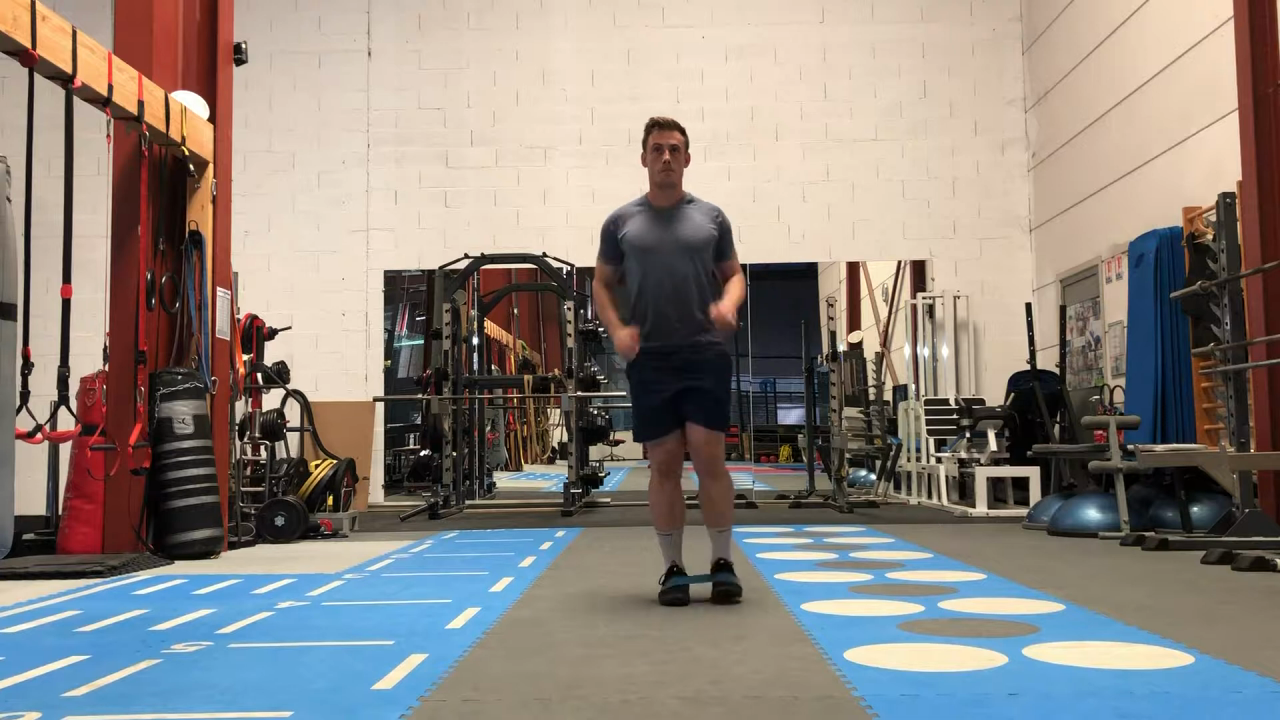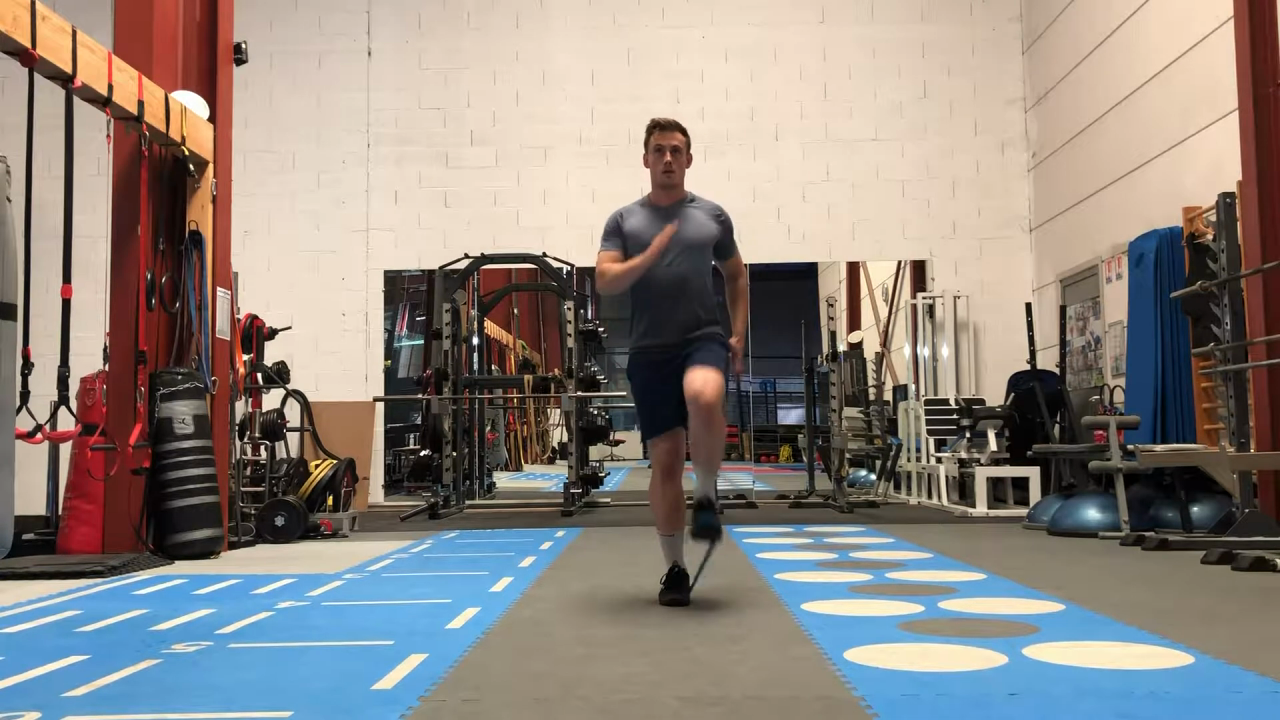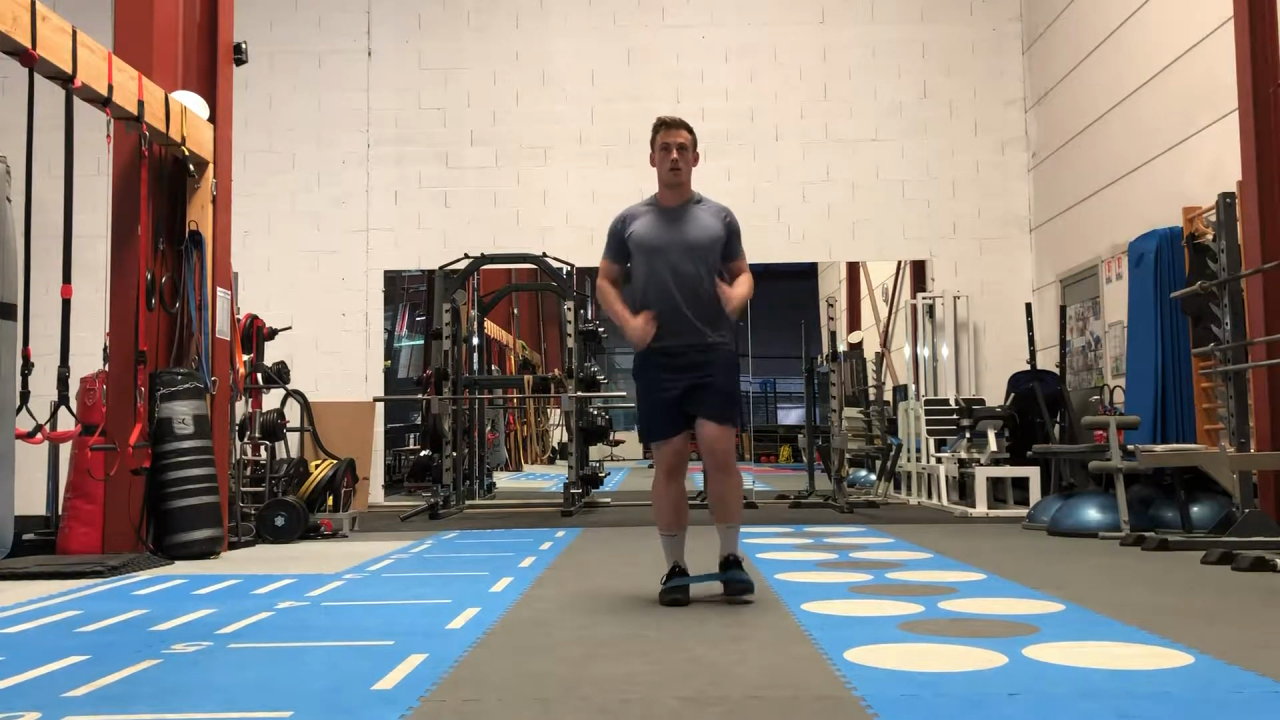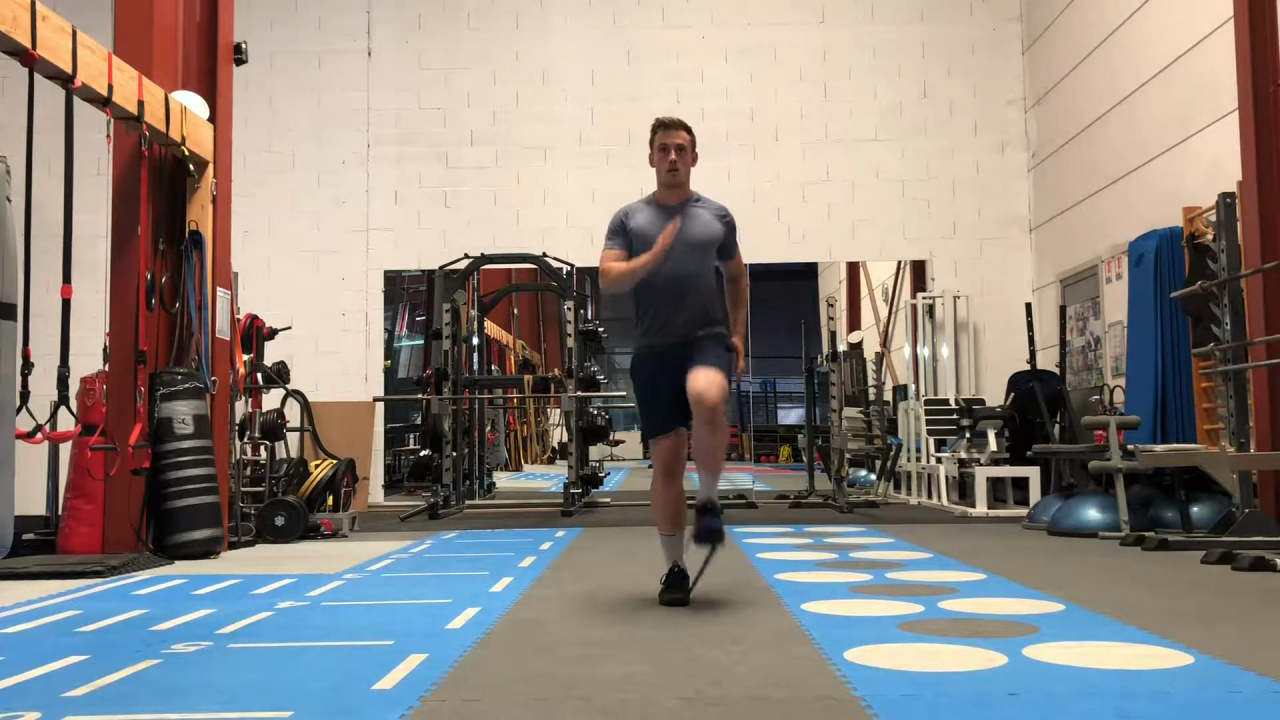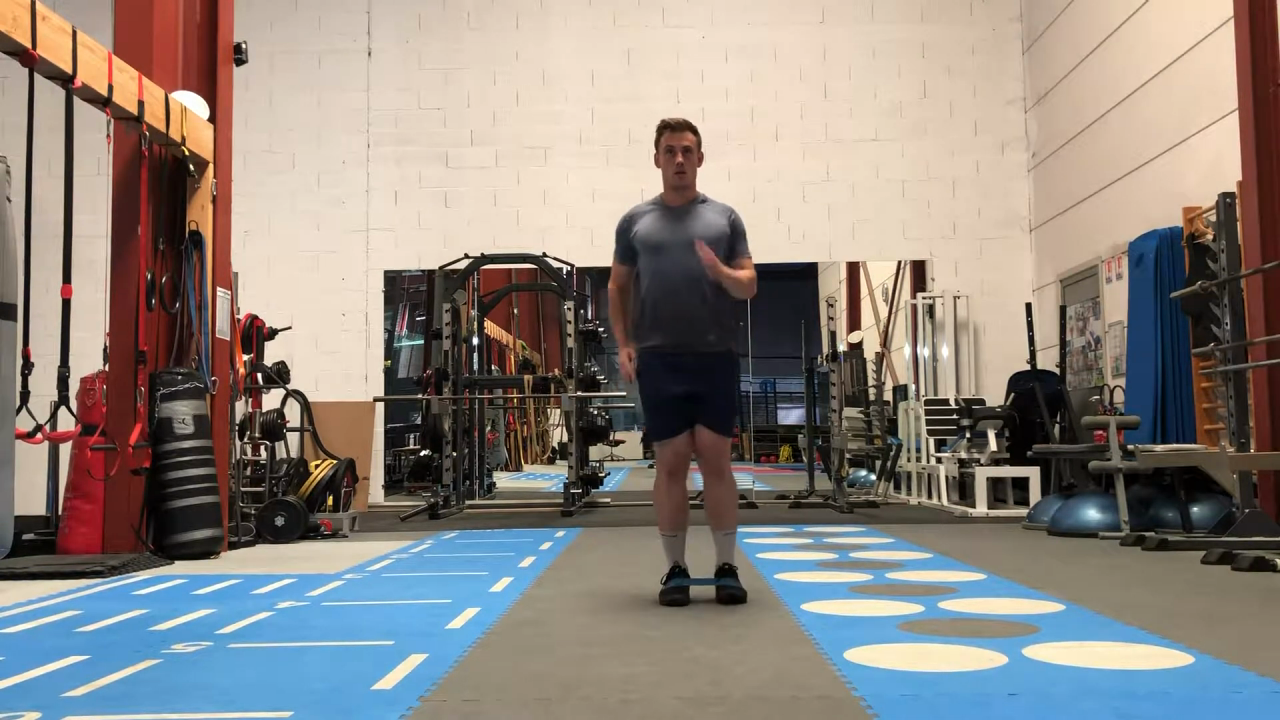
dt=1s
person 1, frame 1
left shoulder: (711, 217)
right shoulder: (621, 222)
left elbow: (733, 275)
right elbow: (602, 283)
left wrist: (727, 305)
right wrist: (617, 329)
left hip: (706, 353)
right hip: (651, 359)
left knee: (708, 459)
right knee: (665, 463)
left ankle: (722, 562)
right ankle: (673, 568)
person 1, frame 2
left shoulder: (713, 215)
right shoulder: (624, 219)
left elbow: (736, 275)
right elbow: (604, 281)
left wrist: (738, 332)
right wrist: (650, 254)
left hip: (704, 339)
right hip: (650, 353)
left knee: (704, 398)
right knee: (665, 461)
left ankle: (707, 497)
right ankle: (674, 567)
person 1, frame 3
left shoulder: (720, 217)
right shoulder: (630, 221)
left elbow: (742, 274)
right elbow: (605, 282)
left wrist: (737, 296)
right wrist: (628, 321)
left hip: (713, 351)
right hip: (656, 358)
left knee: (720, 454)
right knee: (669, 463)
left ankle: (731, 556)
right ankle: (675, 568)
person 1, frame 4
left shoulder: (718, 215)
right shoulder: (629, 217)
left elbow: (736, 276)
right elbow: (608, 277)
left wrist: (738, 333)
right wrist: (654, 254)
left hip: (707, 340)
right hip: (654, 352)
left knee: (707, 399)
right knee: (666, 462)
left ankle: (708, 499)
right ankle: (674, 568)
person 1, frame 5
left shoulder: (724, 217)
right shoulder: (635, 221)
left elbow: (749, 279)
right elbow: (618, 286)
left wrist: (723, 274)
right wrist: (624, 345)
left hip: (715, 356)
right hip: (659, 361)
left knee: (715, 461)
right knee: (671, 463)
left ankle: (726, 567)
right ankle: (675, 568)
